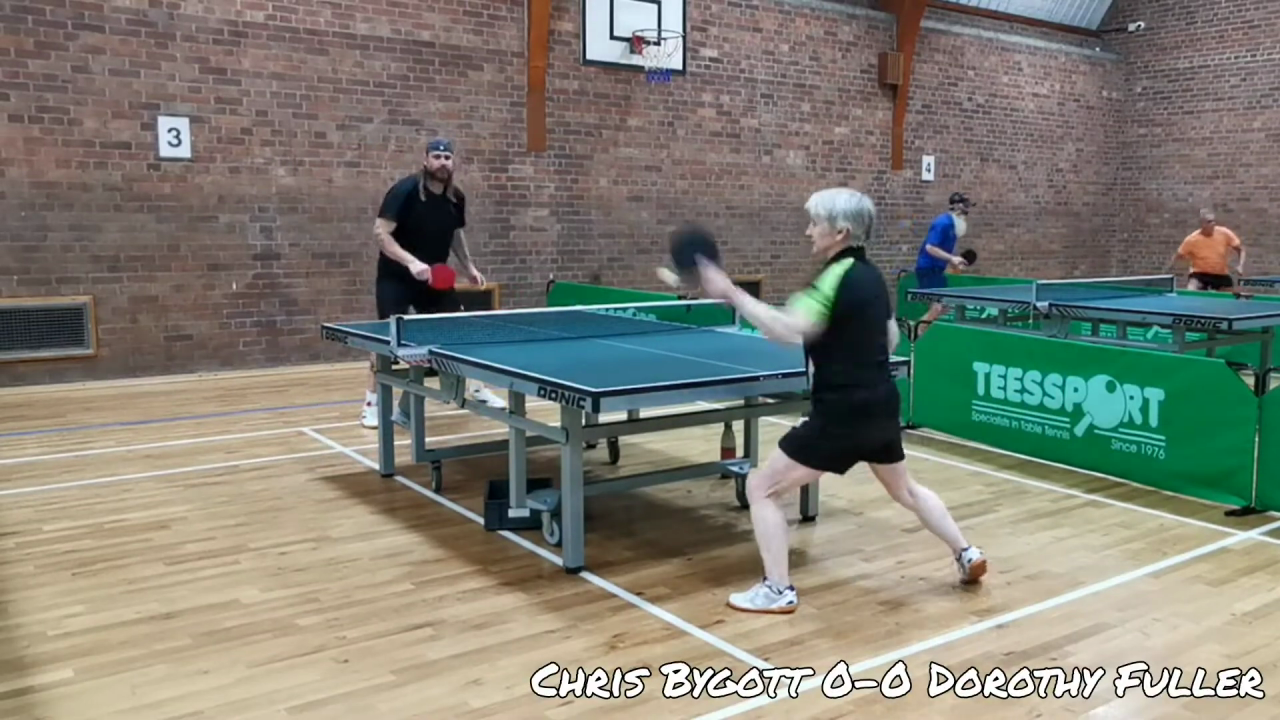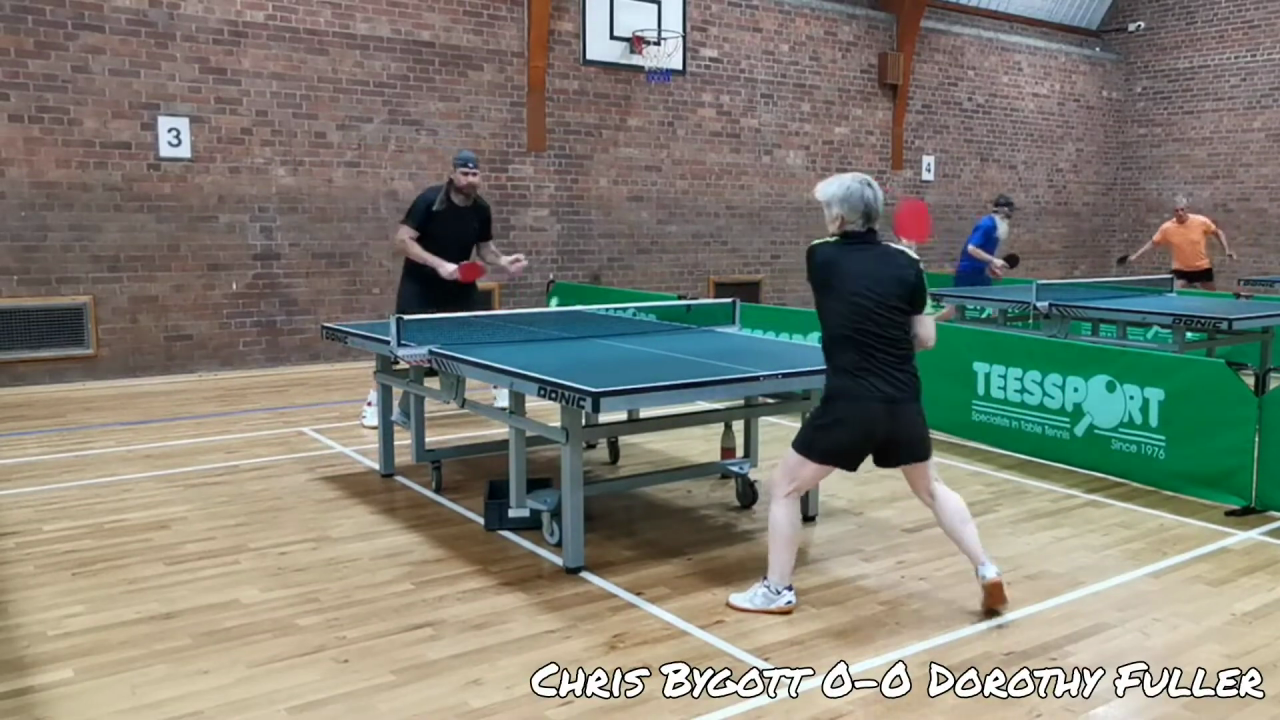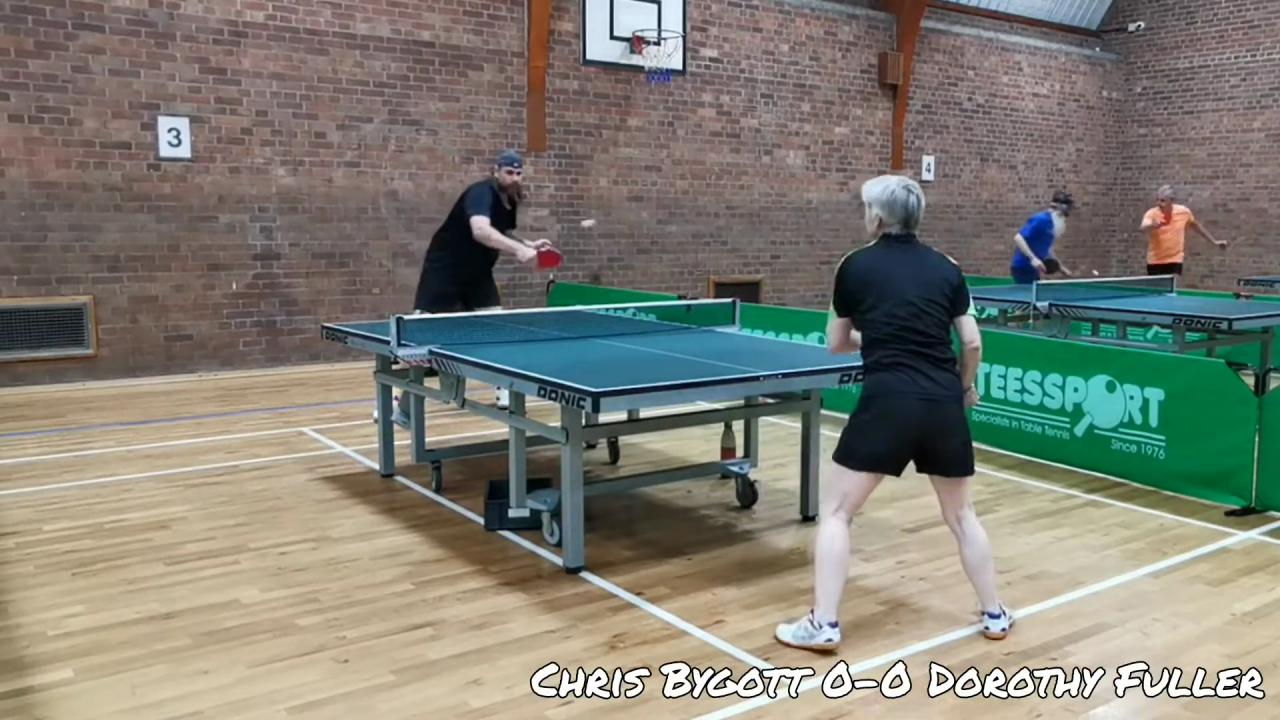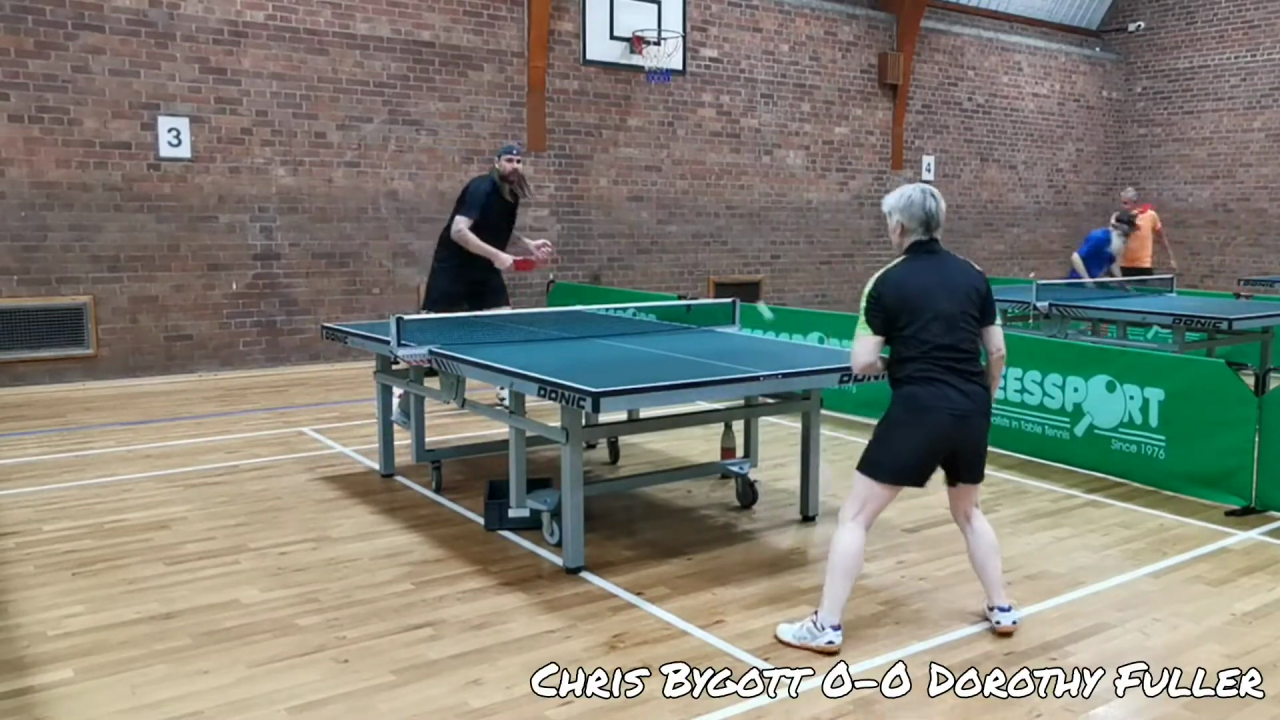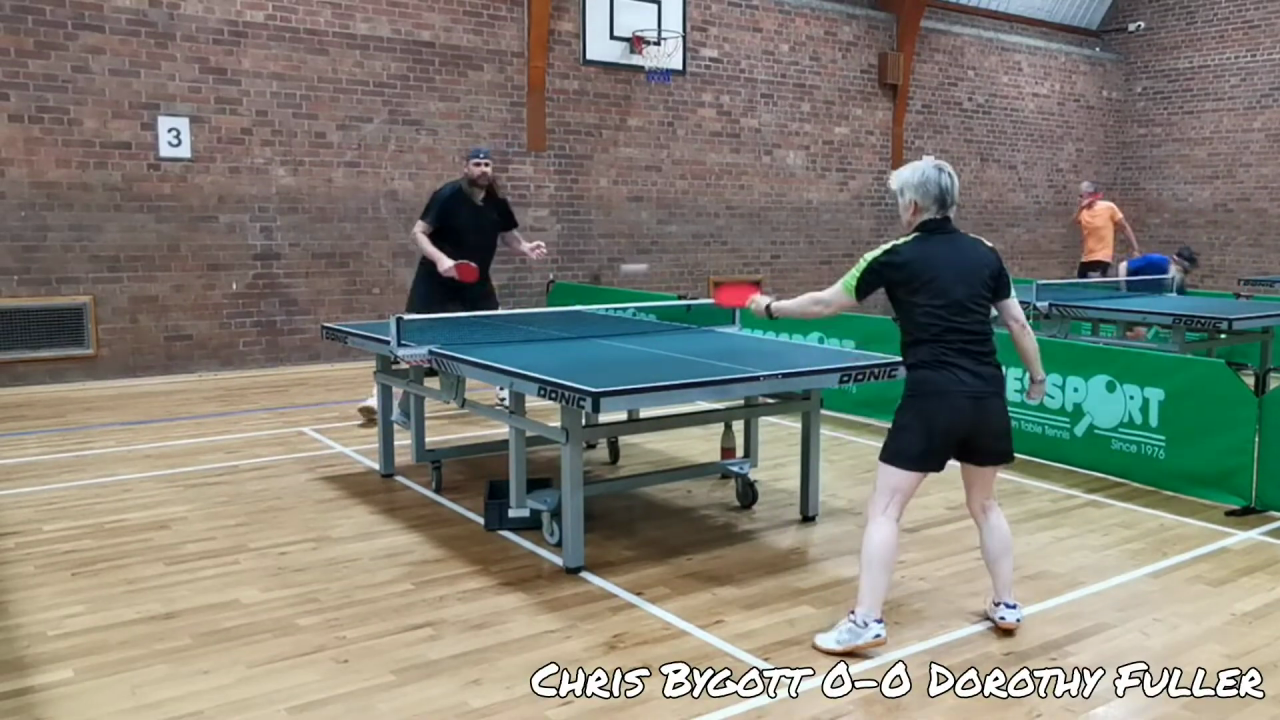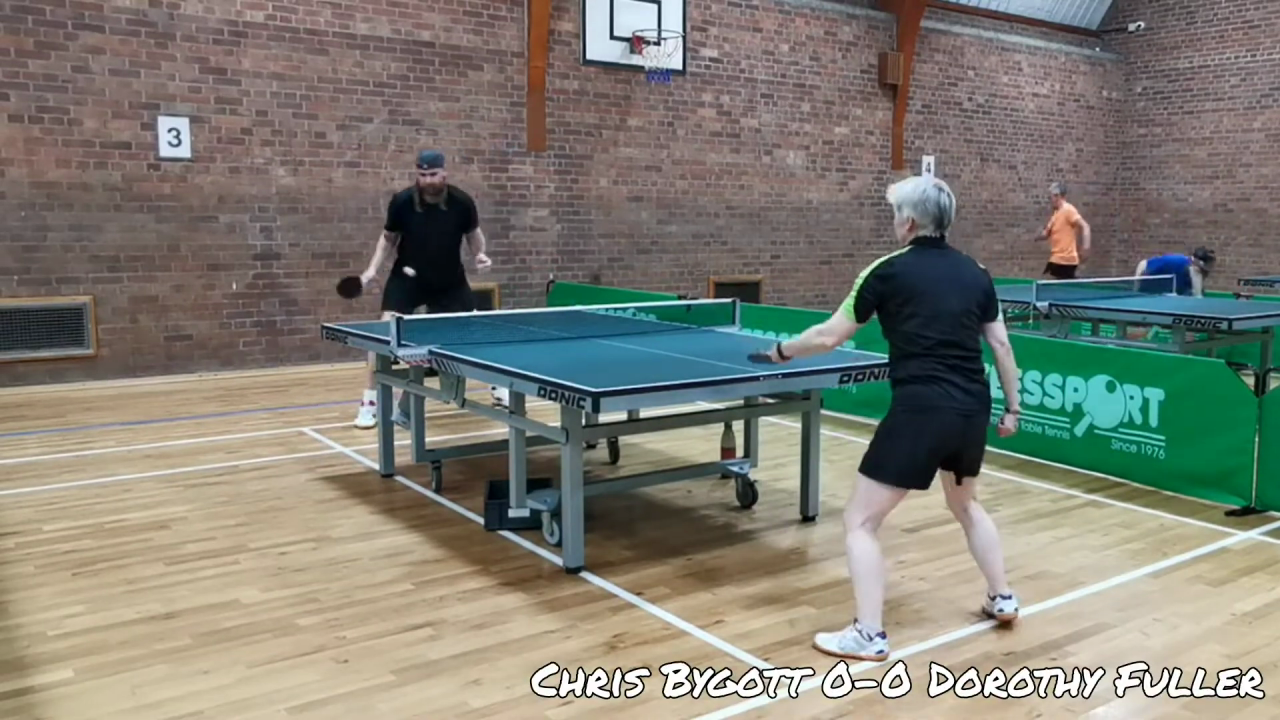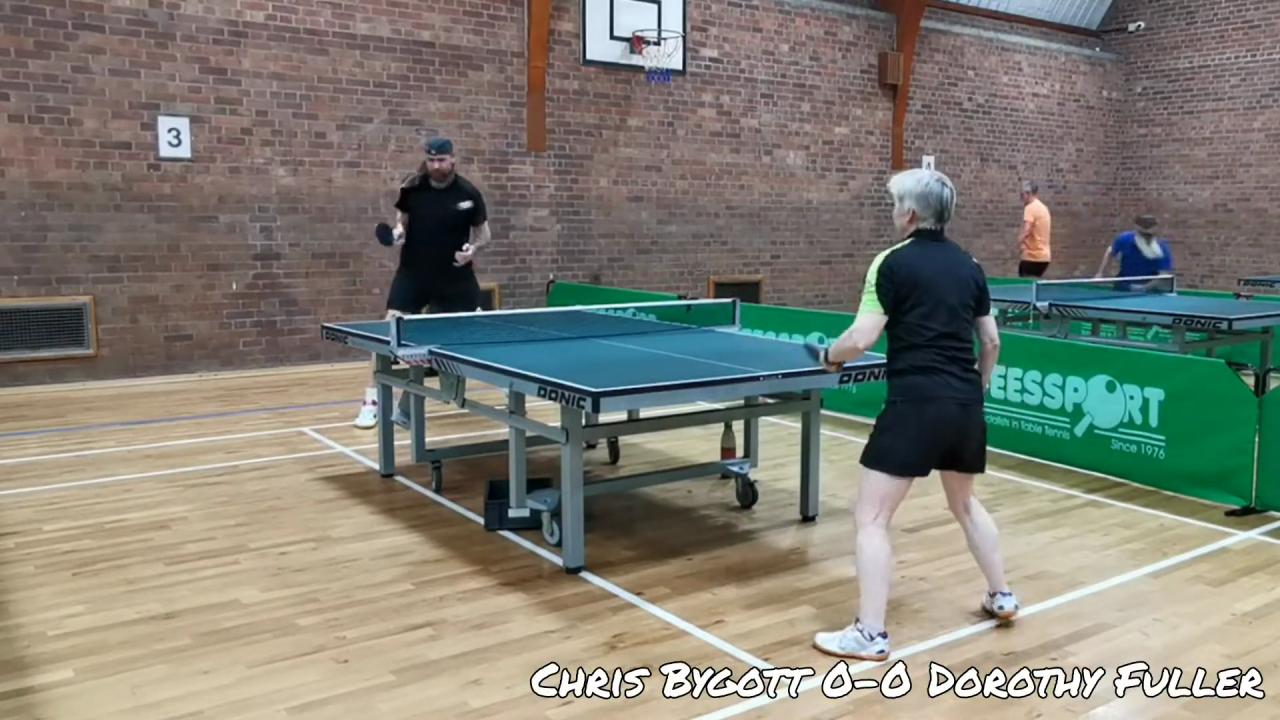
dt=0.3s
person 1, frame 1
left shoulder: (840, 278)
right shoulder: (870, 275)
left elbow: (788, 329)
right elbow: (891, 338)
left wrist: (731, 293)
left hip: (844, 414)
right hip: (880, 408)
left knee: (762, 487)
right knee: (905, 488)
left ankle: (778, 589)
right ankle: (966, 553)
person 1, frame 2
left shoulder: (820, 257)
right shoulder: (906, 263)
right elbow: (925, 338)
left hip: (848, 404)
right hip: (903, 403)
left knee: (783, 489)
right knee: (930, 490)
left ankle: (778, 591)
right ankle: (985, 572)
person 1, frame 3
left shoulder: (855, 266)
right shoulder: (945, 268)
left elbow: (836, 342)
right elbow: (972, 342)
right wrist: (966, 384)
left hip: (887, 401)
right hip: (944, 403)
left knee: (835, 511)
right knee: (960, 514)
left ankle: (823, 624)
right ankle: (995, 614)
person 1, frame 4
left shoulder: (887, 282)
right shoulder: (973, 276)
left elbow: (862, 363)
right elbow: (997, 352)
left hip: (916, 412)
right hip: (970, 413)
left knee: (854, 517)
right knee: (968, 513)
left ankle: (825, 624)
right ankle: (1001, 608)
person 1, frame 5
left shoulder: (896, 258)
right shoulder: (984, 253)
left elbow: (826, 303)
right elbow: (1017, 322)
left wrist: (770, 307)
right wrist: (1036, 376)
left hip: (931, 396)
right hip: (986, 394)
left knee: (883, 511)
right knee: (984, 505)
left ankle: (866, 622)
right ankle: (1006, 606)
person 1, frame 6
left shoulder: (888, 272)
right shoulder: (975, 272)
left elbow: (830, 335)
right elbow: (1001, 346)
left wrist: (782, 350)
right wrist: (1011, 406)
left hip: (919, 411)
right hip: (972, 409)
left knee: (860, 521)
right knee: (966, 505)
left ankle: (868, 635)
right ankle: (1001, 598)
person 1, frame 7
left shoulder: (894, 262)
right shoulder: (968, 265)
left elbow: (862, 337)
right elbow: (991, 340)
left wrist: (830, 355)
left hip: (917, 401)
right hip: (964, 401)
left knee: (870, 516)
right knee: (964, 503)
left ankle: (870, 634)
right ankle: (1001, 596)
person 2, frame 1
left shoulder: (456, 198)
right shoulder: (405, 190)
right elbow: (380, 233)
left wrist: (469, 267)
right wrist: (410, 262)
left hip: (435, 277)
right hip: (397, 276)
left ankle: (480, 390)
right ankle: (372, 403)
person 2, frame 2
left shoulder: (481, 209)
right shoulder: (430, 200)
left elbow: (485, 248)
right elbow: (402, 240)
left wrist: (504, 262)
right wrist: (438, 264)
left hip: (460, 282)
right hip: (420, 281)
left ankle: (500, 392)
right ankle: (373, 403)
person 2, frame 3
left shoulder: (511, 201)
right shoulder: (480, 193)
right elbow: (480, 230)
left wrist: (529, 245)
right wrist: (517, 250)
left hip: (478, 274)
right hip: (444, 270)
left ankle: (504, 391)
person 2, frame 4
left shoulder: (514, 197)
right shoulder: (481, 189)
right elbow: (457, 231)
left wrist: (529, 245)
right wrist: (497, 256)
left hip: (486, 273)
right hip: (452, 269)
left ankle: (505, 391)
right ankle: (400, 394)
person 2, frame 5
left shoulder: (498, 202)
right shoulder: (447, 195)
left elbow: (508, 235)
right elbow: (418, 233)
left wrist: (526, 248)
right wrist: (440, 259)
left hip: (476, 279)
right hip: (437, 277)
left ankle: (505, 391)
right ankle: (380, 395)
person 2, frame 6
left shoulder: (461, 203)
right shoulder: (401, 202)
left elbow: (474, 235)
right elbow: (388, 237)
left wrist: (480, 255)
right wrist: (373, 267)
left hip: (450, 282)
right hip: (407, 280)
left ankle: (498, 389)
right ankle: (370, 403)
person 2, frame 7
left shoulder: (468, 193)
right shoulder: (411, 187)
left elbow: (484, 233)
left wrist: (473, 248)
right wrist: (399, 229)
left hip: (455, 276)
right hip: (413, 274)
right ankle: (372, 402)
